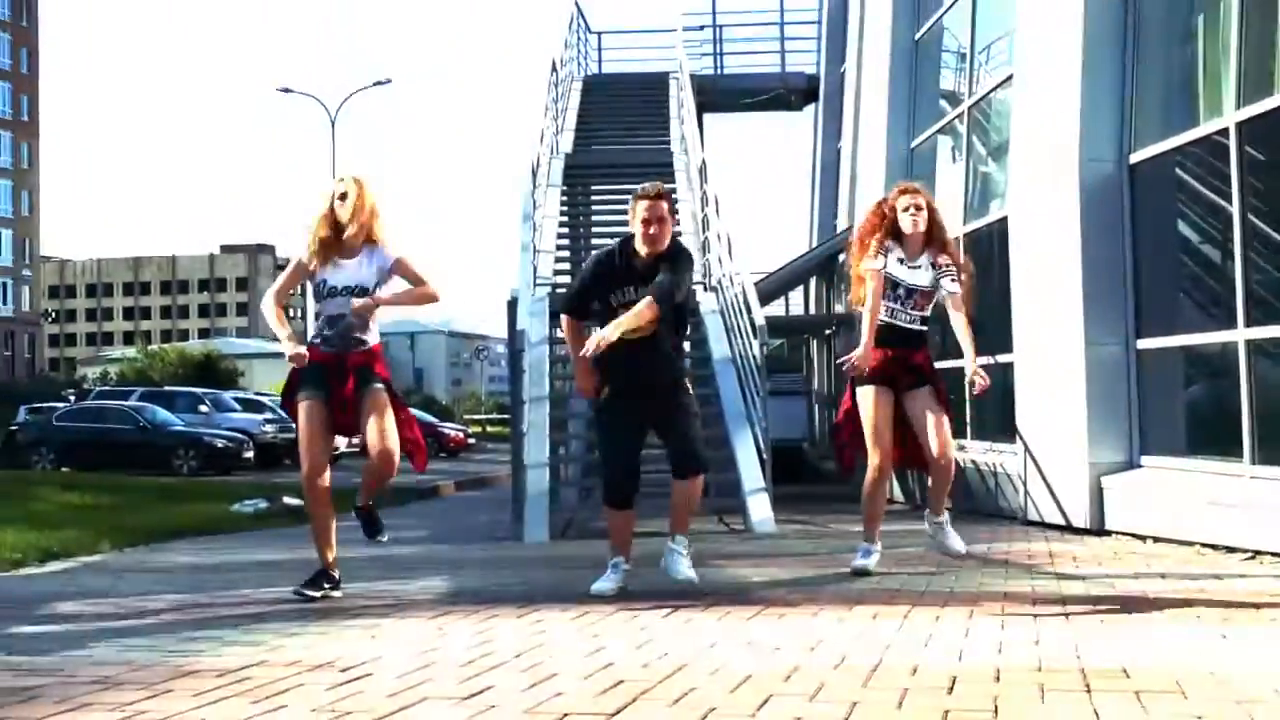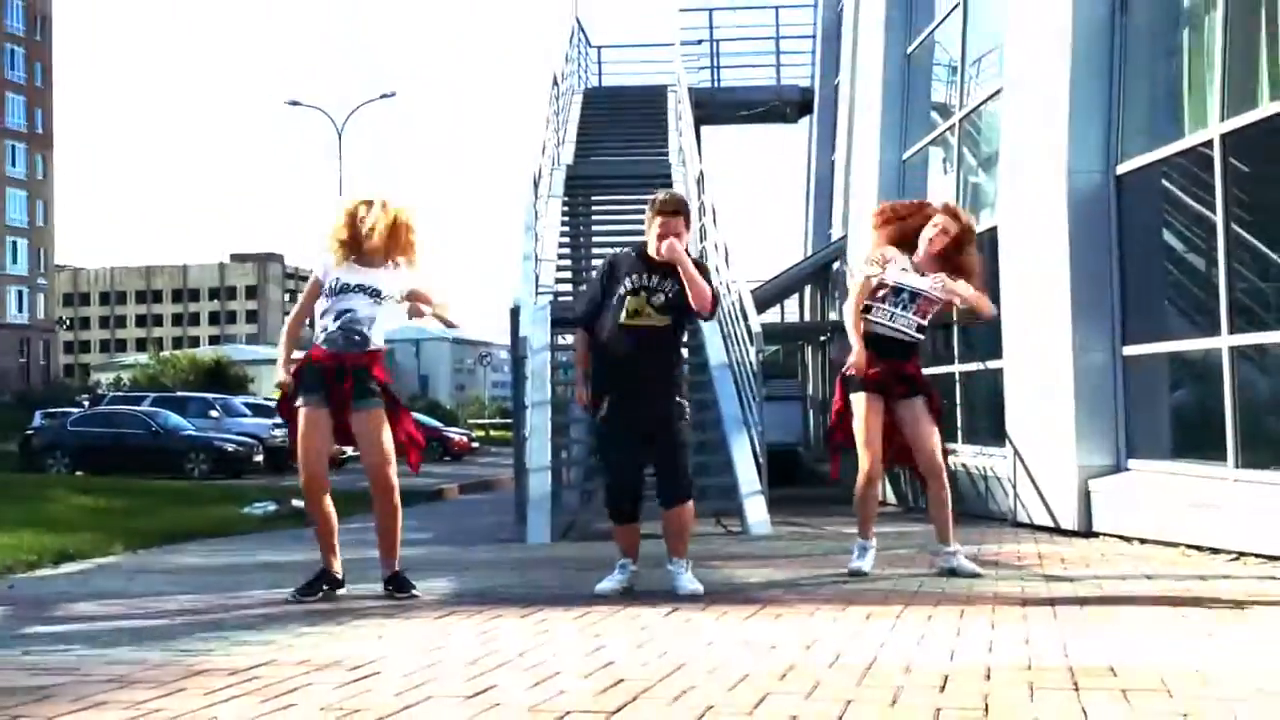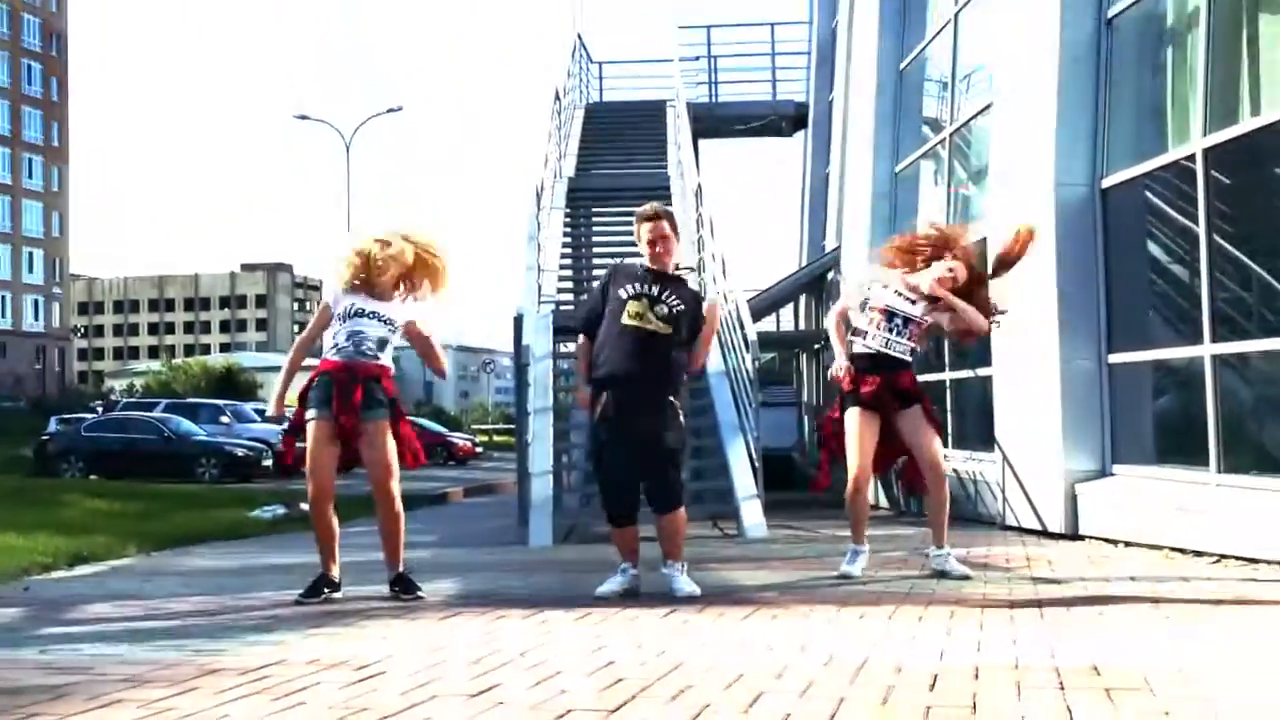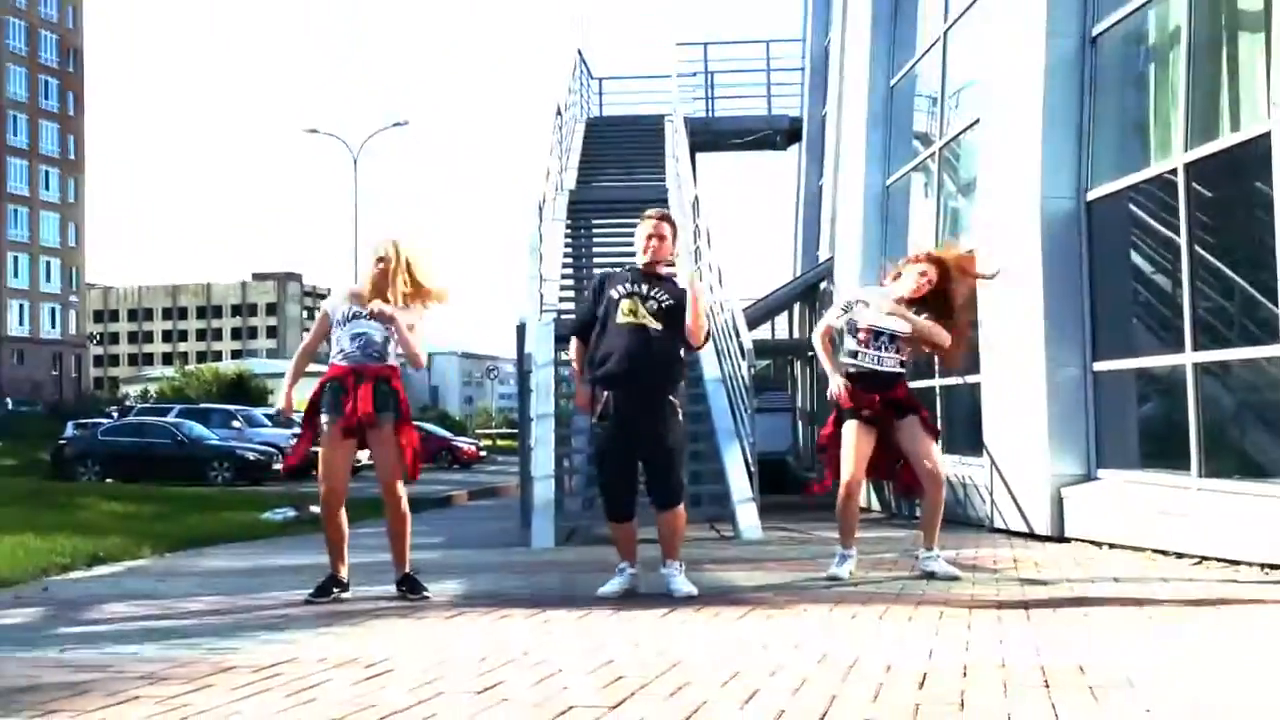
dt=0.1s
person 1, frame 1
left shoulder: (679, 260)
right shoulder: (608, 259)
left elbow: (659, 301)
right elbow: (571, 311)
left wrist: (615, 329)
right wrist: (581, 366)
left hip: (666, 379)
right hip: (616, 385)
left knee: (690, 461)
right knee: (618, 477)
left ankle: (677, 547)
right ankle: (619, 564)
person 1, frame 2
left shoulder: (690, 270)
right shoulder: (616, 266)
left elbow: (705, 309)
right elbow: (585, 324)
left wrist: (681, 260)
right wrist: (584, 380)
left hip: (664, 395)
right hip: (615, 398)
left knee: (675, 486)
right knee: (621, 489)
left ankle: (679, 566)
right ankle: (627, 566)
person 1, frame 3
left shoulder: (688, 296)
right shoulder: (615, 277)
left elbow: (694, 362)
right elbow: (586, 331)
left wrist: (712, 321)
right wrist: (583, 382)
left hip: (659, 403)
right hip: (610, 403)
left knee: (666, 491)
right knee: (617, 494)
left ankle: (675, 569)
right ankle: (628, 569)
person 1, frame 4
left shoulder: (678, 293)
right shoulder: (607, 282)
left elbow: (696, 339)
right elbow: (580, 334)
left wrist: (694, 290)
right wrist: (580, 382)
left hip: (659, 403)
right hip: (611, 401)
left knee: (667, 489)
right knee: (615, 492)
left ankle: (673, 569)
right ankle: (627, 569)
person 2, frame 1
left shoulder: (381, 256)
right shoulder: (315, 256)
left elbow: (430, 293)
right elbow: (272, 302)
left wrist: (377, 300)
right wrist: (288, 342)
left hip: (363, 364)
right hip: (317, 366)
left knee: (386, 456)
right knee: (313, 470)
left ankle: (366, 502)
right ankle: (329, 570)
person 2, frame 2
left shoulder: (398, 275)
right shoulder: (331, 266)
left elbow: (449, 318)
right elbow: (296, 318)
left wrist: (430, 309)
right wrist: (284, 364)
left hip: (365, 373)
right hip: (320, 372)
left knee: (384, 476)
right knee: (312, 480)
left ankle: (392, 572)
right ankle: (331, 570)
person 2, frame 3
left shoulder: (407, 306)
right shoulder: (341, 293)
left elbow: (440, 369)
right elbow: (304, 342)
left wrist: (423, 335)
right wrist: (280, 390)
left hip: (374, 387)
right hip: (328, 383)
left knee: (386, 486)
right knee: (319, 491)
person 2, frame 4
left shoulder: (401, 311)
right shoulder: (339, 301)
left elbow: (419, 362)
right elbow: (307, 349)
left wrist: (394, 319)
right wrist: (287, 390)
left hip: (383, 390)
right hip: (338, 387)
left knee: (393, 489)
right knee: (331, 493)
person 3, frame 1
left shoulder: (940, 265)
right shoulder: (881, 250)
left elbow: (958, 315)
right elbow: (868, 297)
left wrist: (973, 362)
right wrist: (865, 346)
left hip: (914, 361)
right hip: (875, 359)
left knee: (941, 454)
right knee: (879, 460)
left ankle: (937, 518)
right ankle: (870, 543)
person 3, frame 2
left shoulder: (945, 279)
right shoulder: (885, 256)
left elbow: (988, 310)
right elbow: (854, 305)
left wrist: (963, 292)
right wrist: (857, 348)
left hip: (906, 370)
right hip: (869, 366)
left knee: (932, 463)
right knee: (870, 465)
left ankle: (948, 551)
right ankle: (865, 544)
person 3, frame 3
left shoulder: (935, 308)
right shoulder: (879, 278)
left elbow: (980, 325)
right elbow: (836, 315)
left wrist: (942, 295)
right wrist: (840, 355)
left hip: (901, 384)
right hip: (862, 384)
left knee: (934, 467)
right knee: (858, 473)
left ankle: (940, 553)
right ankle: (857, 550)
person 3, frame 4
left shoulder: (915, 317)
right shoulder: (859, 299)
left elbow: (944, 340)
right elbow: (820, 335)
left wrist: (902, 313)
right wrist: (834, 375)
left hip: (897, 397)
right hip: (857, 397)
left knee: (933, 474)
right knee: (851, 480)
